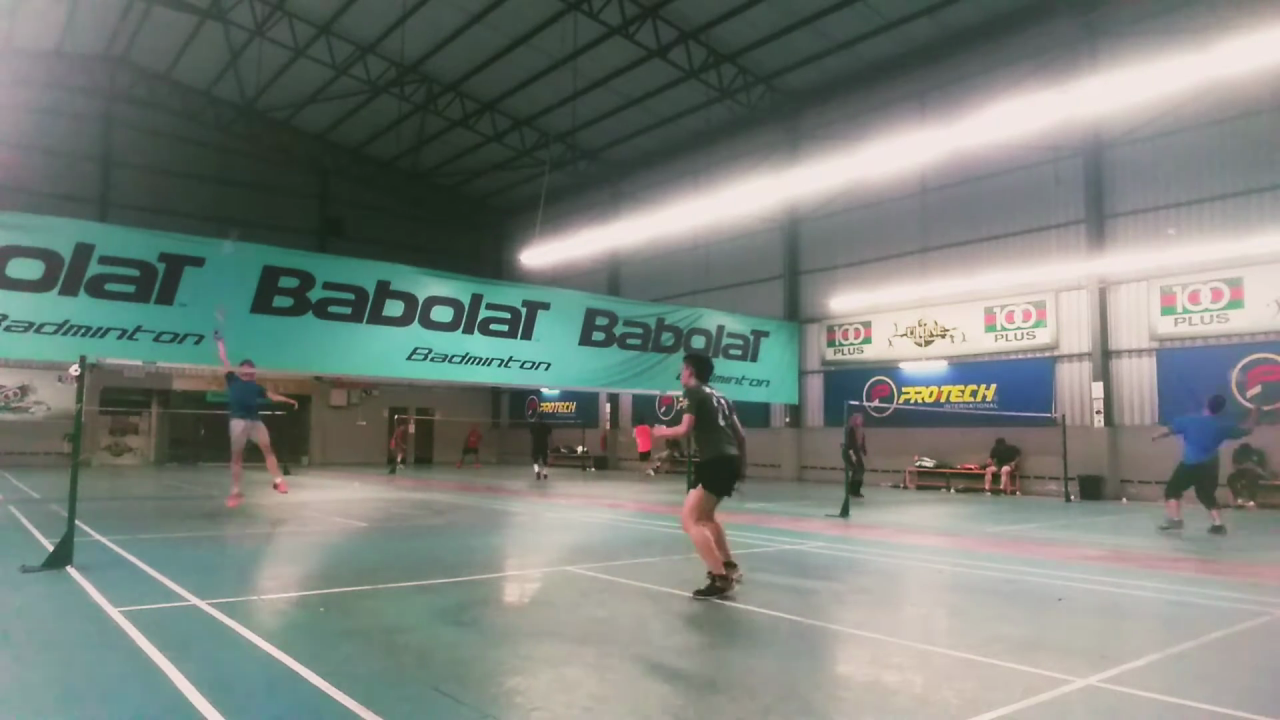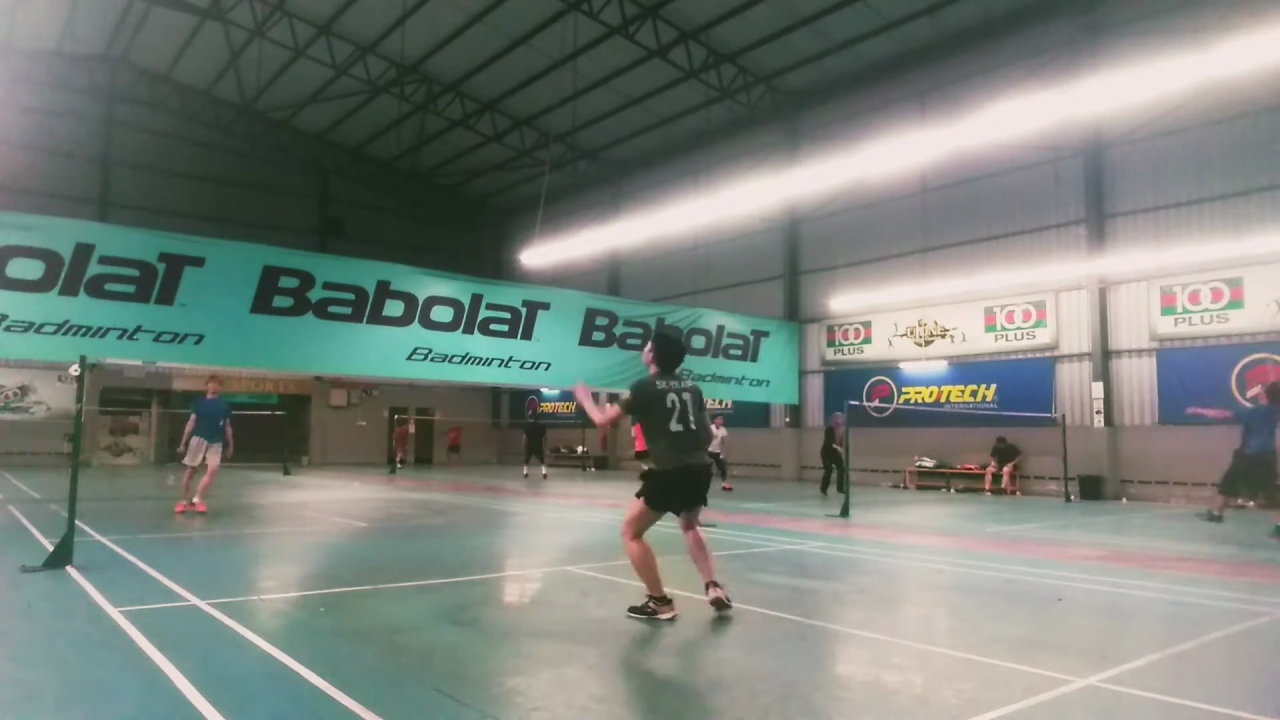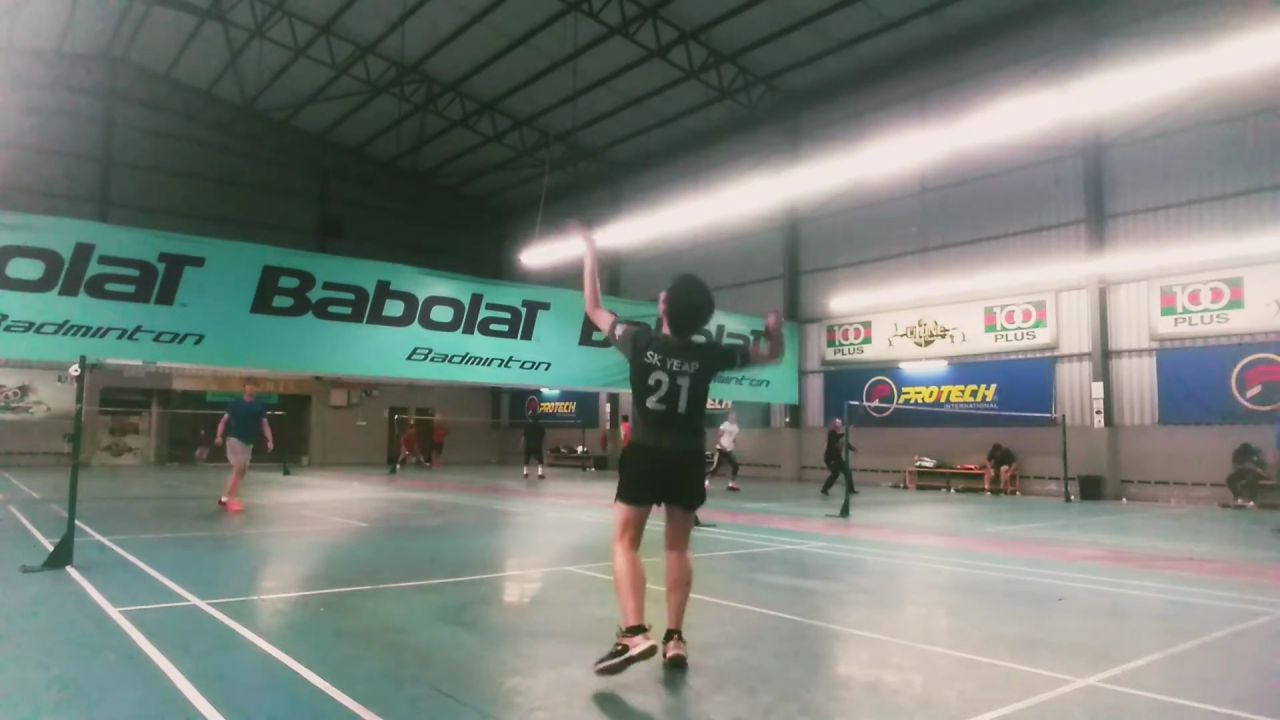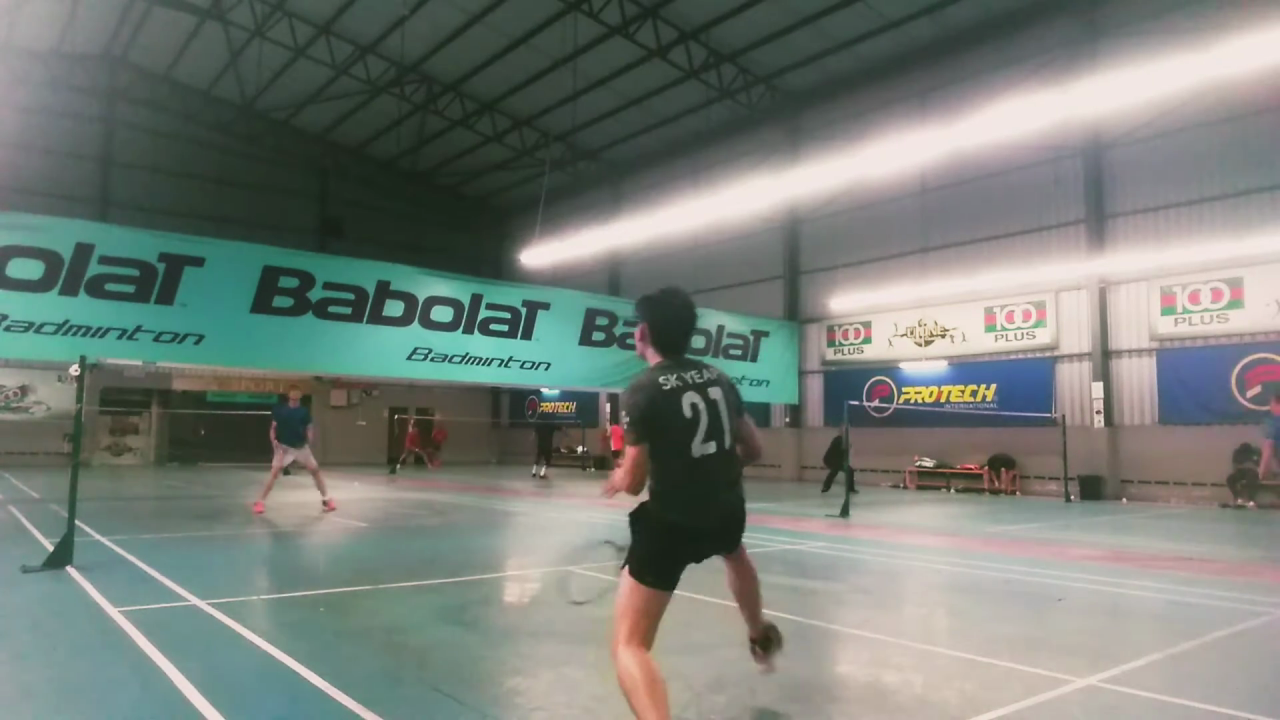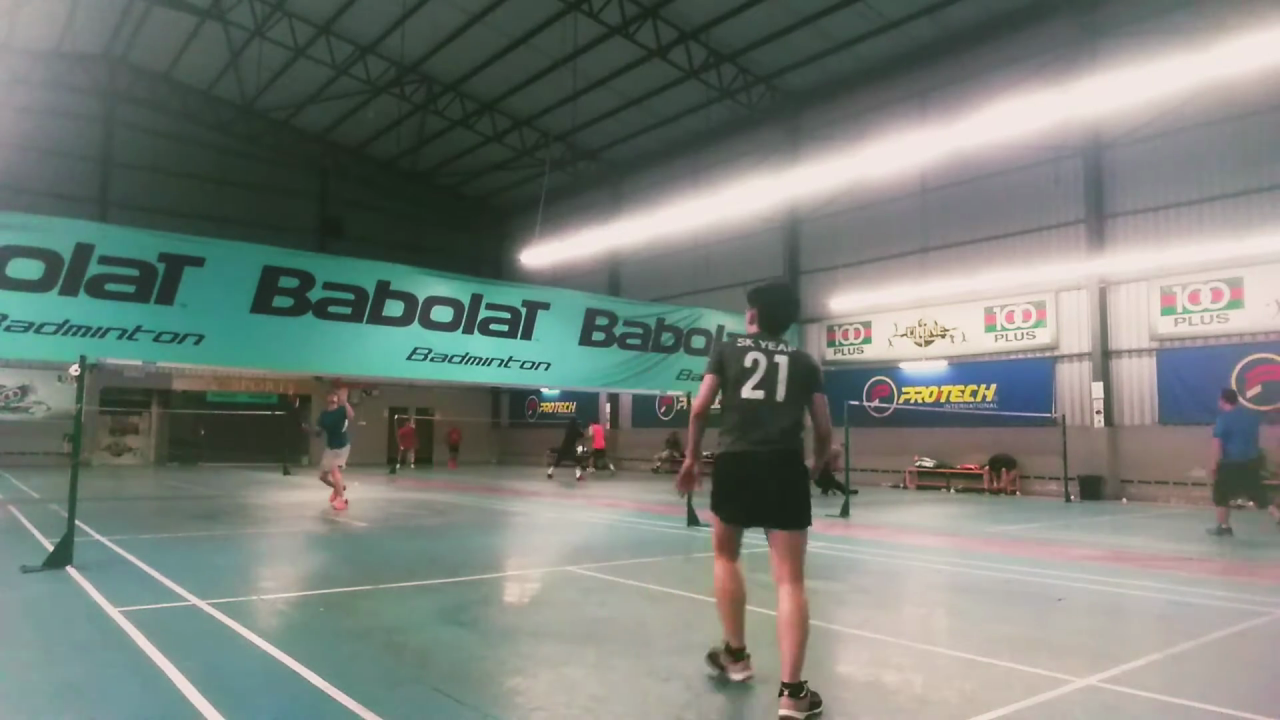
dt=0.4s
person 1, frame 1
left shoulder: (694, 392)
right shoulder: (719, 396)
left elbow: (685, 429)
right elbow: (741, 435)
left wrist: (662, 433)
right wrist: (742, 466)
left hip: (715, 463)
right hip: (731, 461)
left knee: (691, 521)
right knee: (705, 516)
left ankle: (721, 578)
right ankle: (729, 568)
person 1, frame 2
left shoulder: (644, 388)
right shoulder: (691, 388)
left elbow: (604, 420)
right elbow: (706, 432)
left wrist: (585, 399)
left hip: (666, 474)
right hip: (698, 470)
left knee: (631, 533)
right knee: (691, 530)
left ankle: (660, 601)
right ankle: (714, 587)
person 1, frame 3
left shoulder: (640, 342)
right shoulder: (711, 354)
left elbow: (593, 308)
right elbow: (770, 356)
left wrist: (591, 256)
left hip: (645, 457)
right hip: (687, 459)
left knee: (624, 544)
right knee: (676, 547)
left ankle: (632, 635)
right ankle: (674, 638)
person 1, frame 4
left shoulder: (644, 390)
right shoulder: (717, 378)
left elbow: (631, 478)
right elbow: (750, 450)
left wrist: (614, 484)
left hip: (669, 521)
right hip: (724, 511)
left knee: (629, 644)
right knee: (735, 552)
right ankle: (759, 636)
person 1, frame 5
left shoulder: (729, 349)
right shoulder: (803, 361)
left elbow: (699, 409)
right elbow: (824, 430)
left wrist: (690, 458)
right wrist: (817, 464)
left hip: (736, 464)
right hip: (786, 465)
left knee: (725, 558)
right knee: (790, 579)
left ankle: (734, 653)
